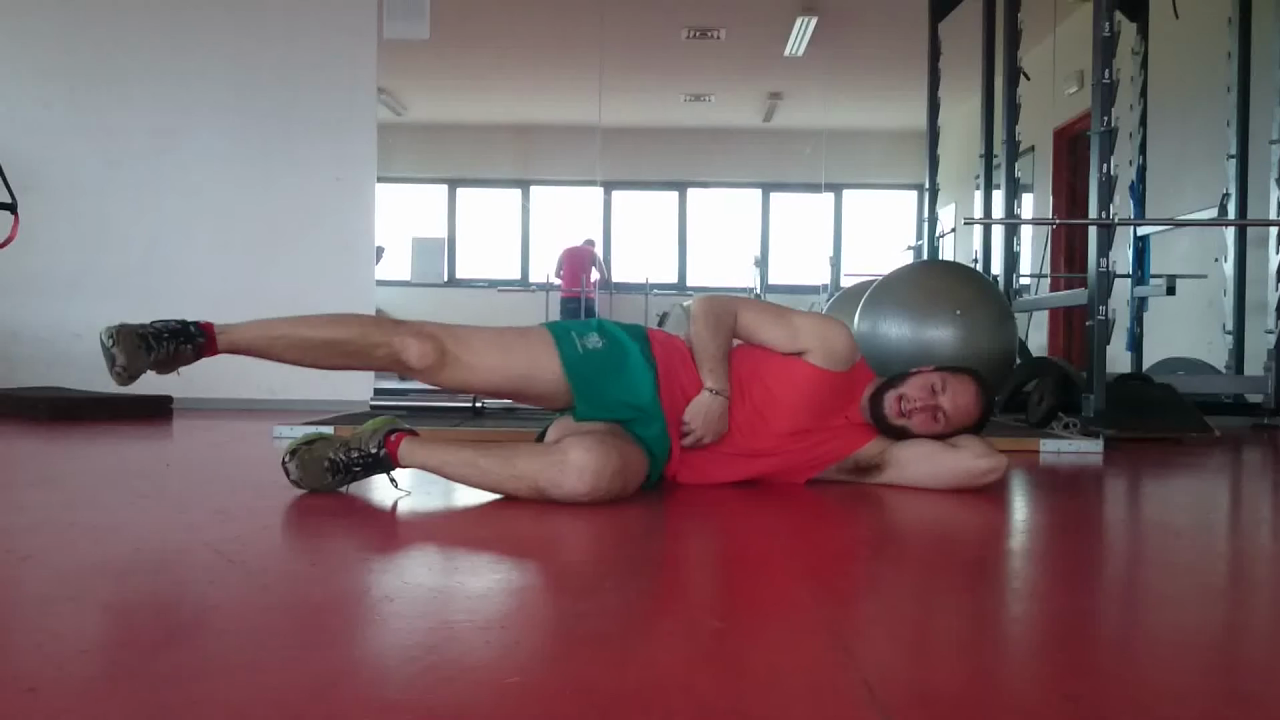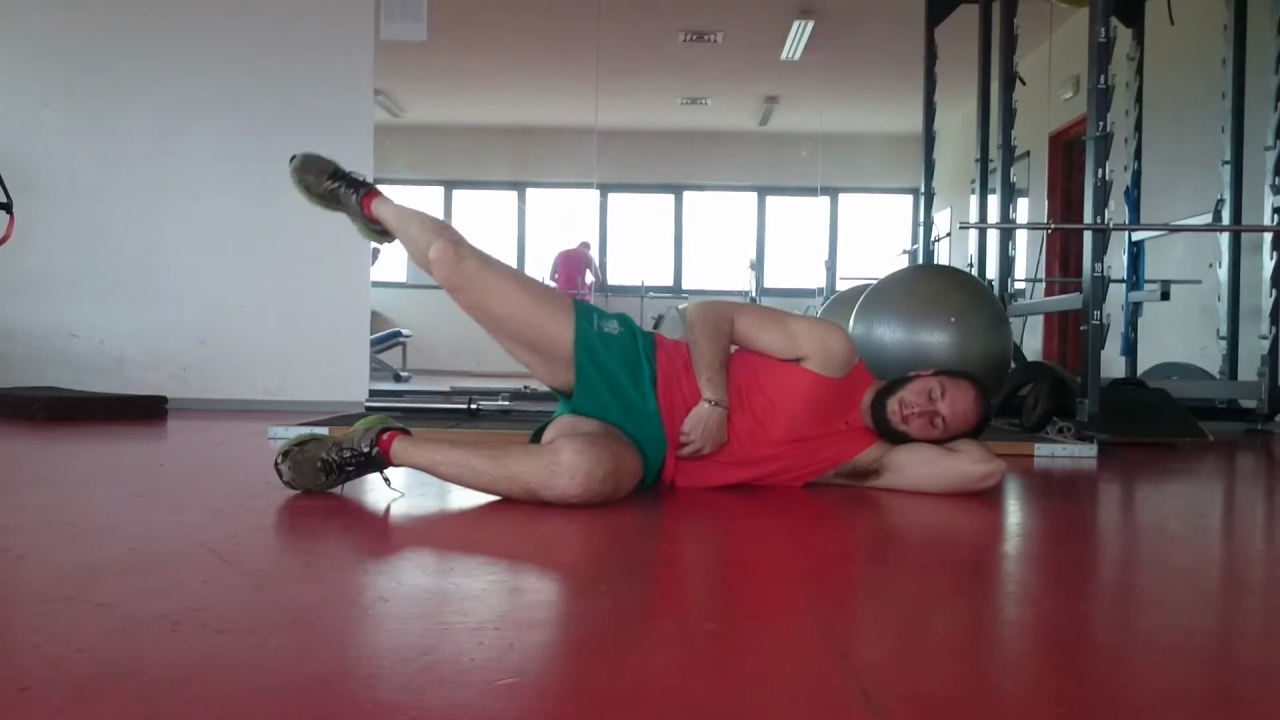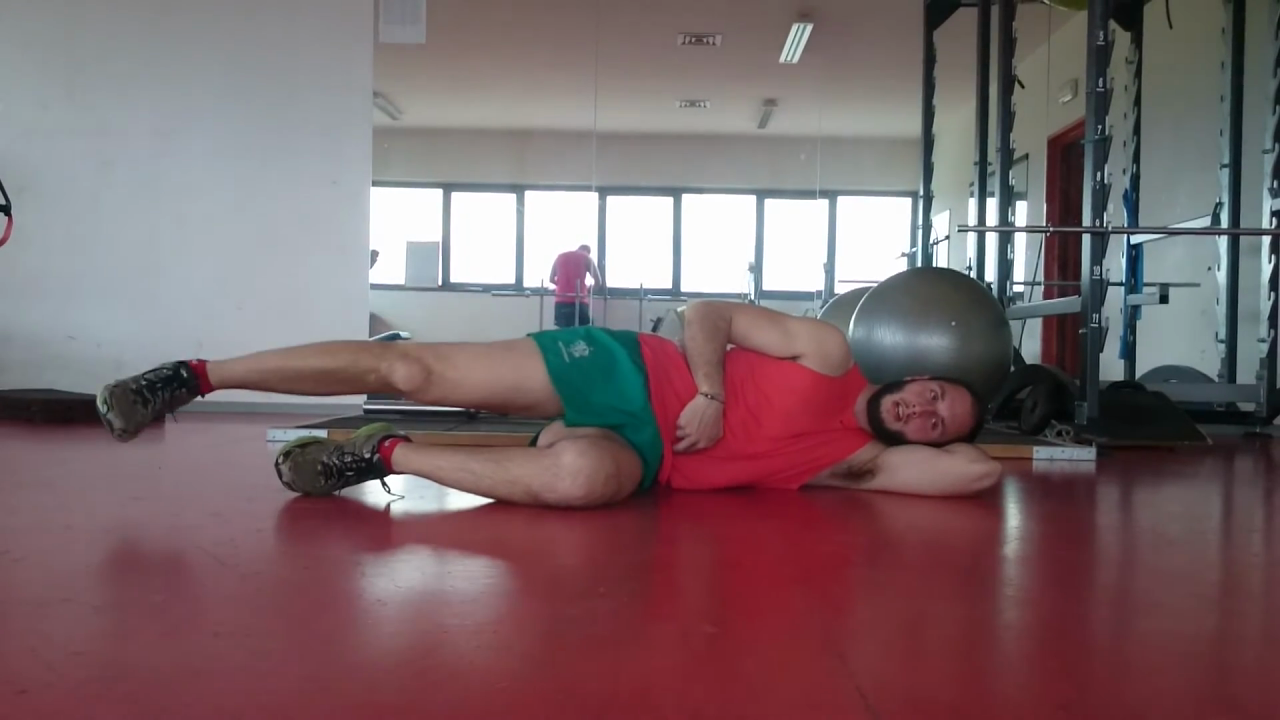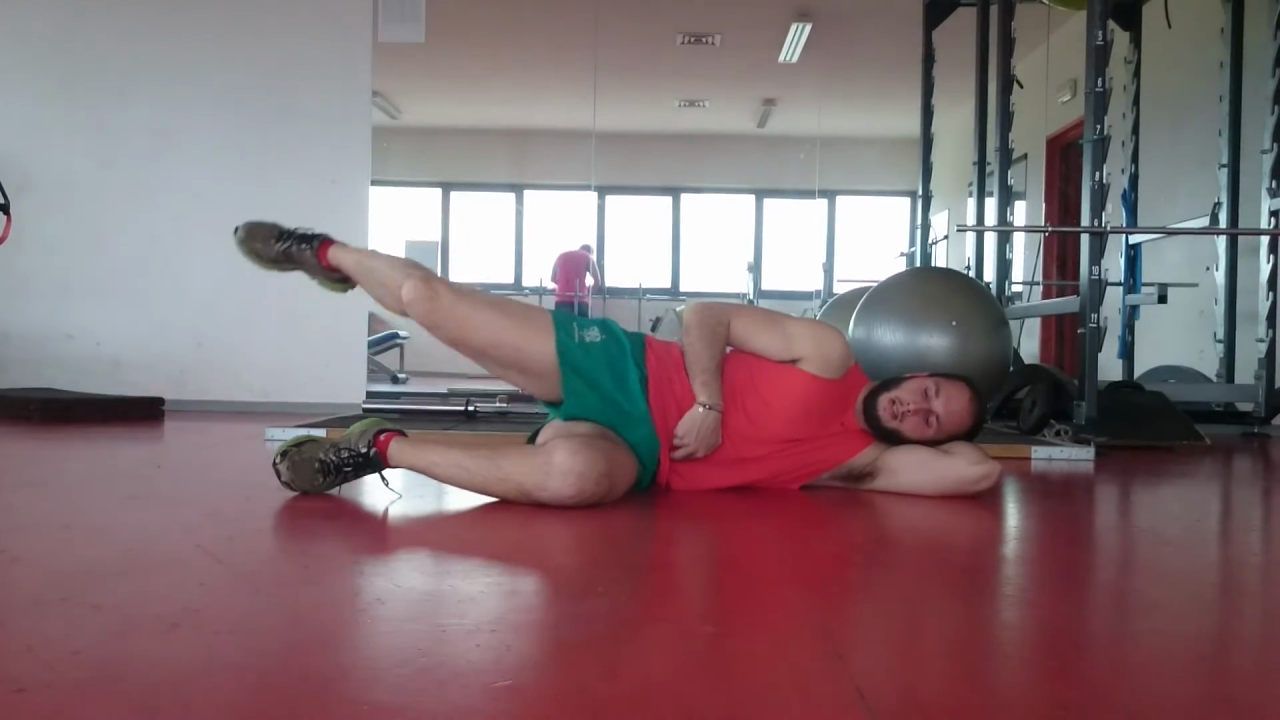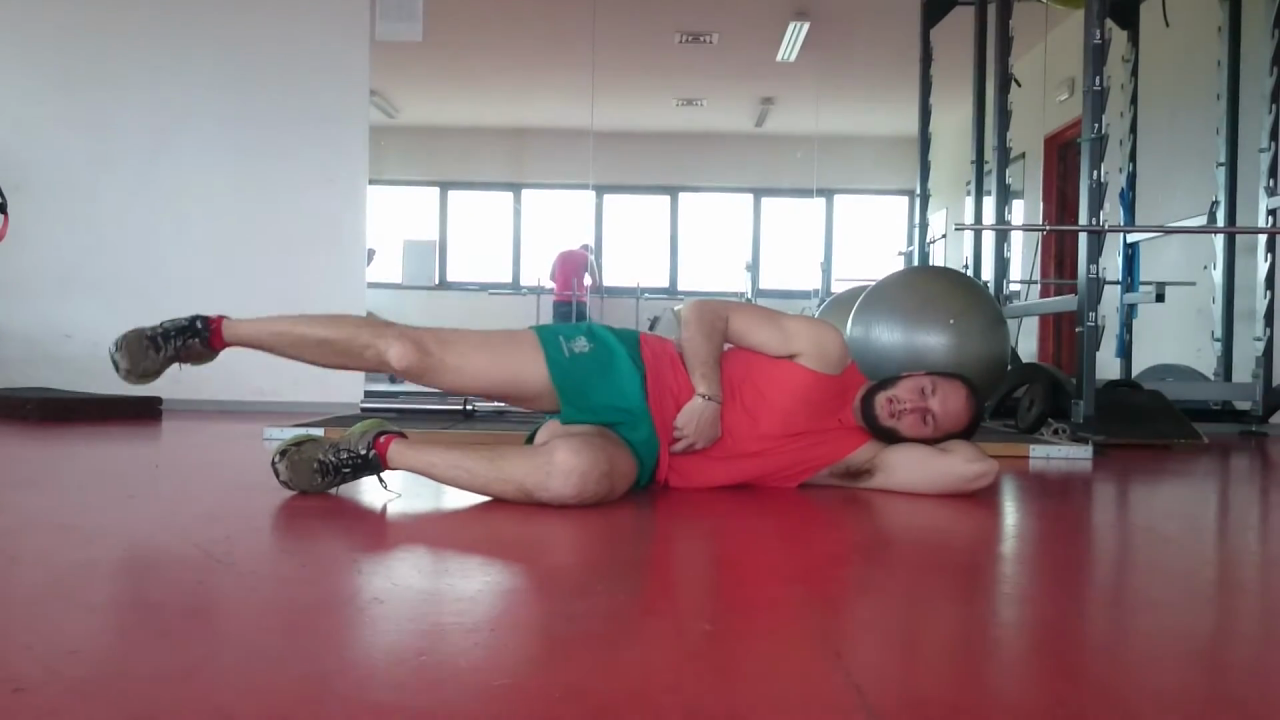
dt=1s
person 1, frame 1
left shoulder: (867, 454)
right shoulder: (833, 348)
left elbow: (983, 465)
right elbow: (714, 308)
right wrist: (716, 388)
left hip: (646, 443)
right hip: (627, 365)
left knee: (584, 470)
right knee: (425, 348)
left ankle: (390, 447)
right ankle: (202, 337)
person 1, frame 2
left shoulder: (870, 459)
right shoulder: (833, 354)
left elbow: (984, 470)
right elbow: (712, 315)
right wrist: (714, 399)
left hip: (645, 452)
right hip: (630, 370)
left knee: (583, 473)
right knee: (453, 261)
left ankle: (383, 446)
person 1, frame 3
left shoulder: (860, 461)
right shoulder: (826, 352)
right elbow: (707, 314)
right wrist: (710, 395)
left hip: (638, 450)
right hip: (619, 372)
left knee: (578, 474)
right knee: (410, 367)
left ankle: (380, 454)
right ankle: (196, 375)
person 1, frame 4
left shoulder: (867, 463)
right shoulder: (830, 355)
left elbow: (981, 471)
right elbow: (708, 315)
right wrist: (707, 401)
left hip: (637, 453)
right hip: (619, 373)
left knee: (579, 474)
right knee: (422, 292)
left ankle: (382, 447)
right ankle: (328, 250)
person 1, frame 5
left shoulder: (860, 459)
right shoulder: (824, 351)
left elbow: (975, 470)
right elbow: (706, 312)
right wrist: (707, 396)
left hip: (638, 449)
right hip: (618, 371)
left knee: (575, 472)
right knee: (409, 350)
left ankle: (381, 451)
right ankle: (213, 331)
